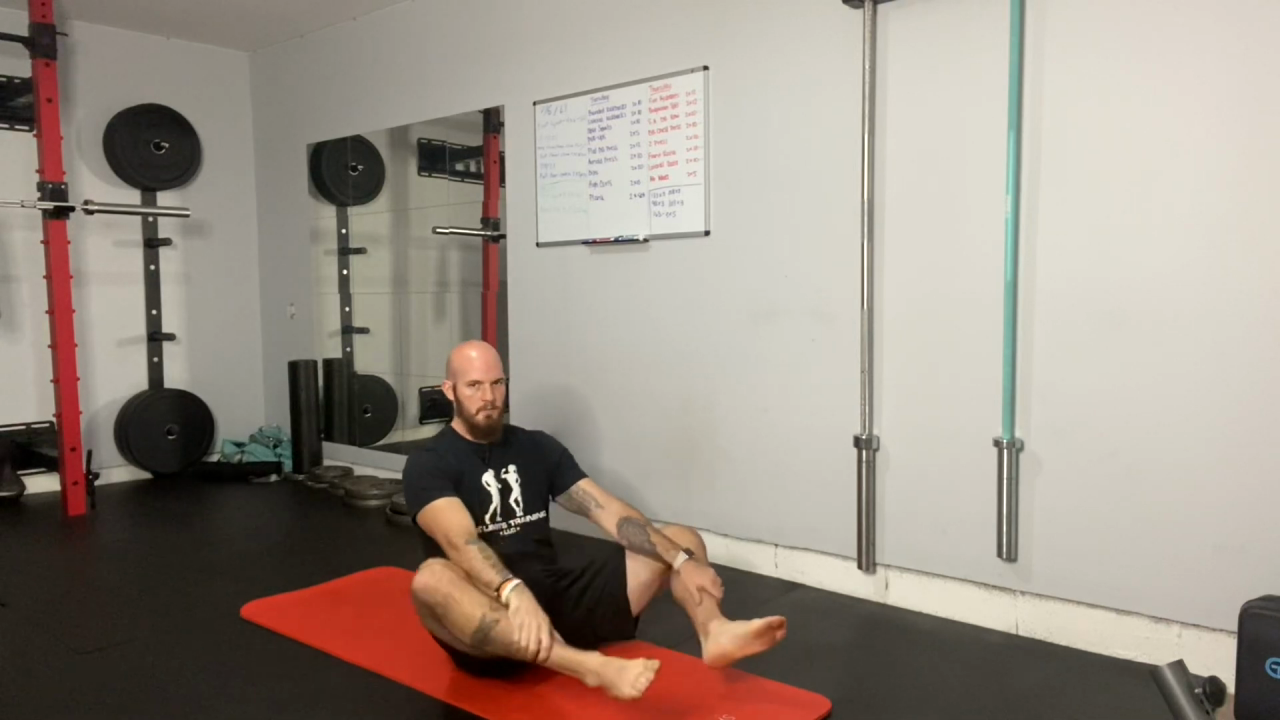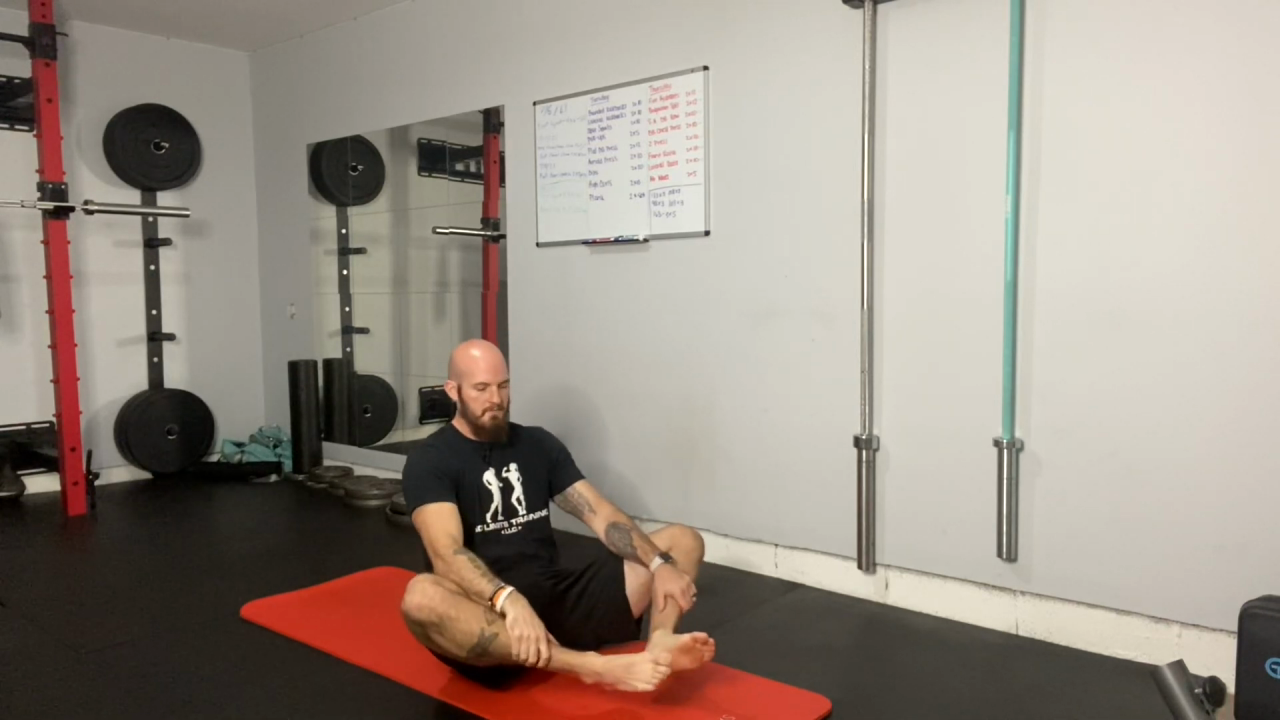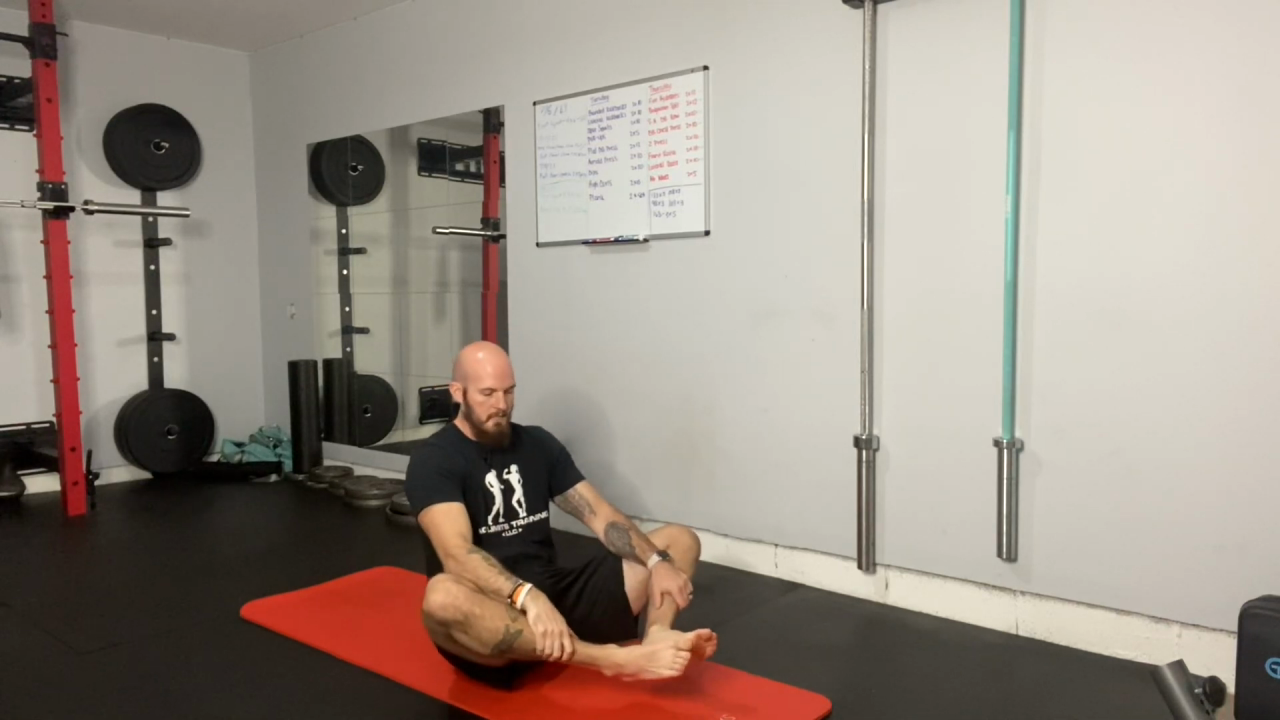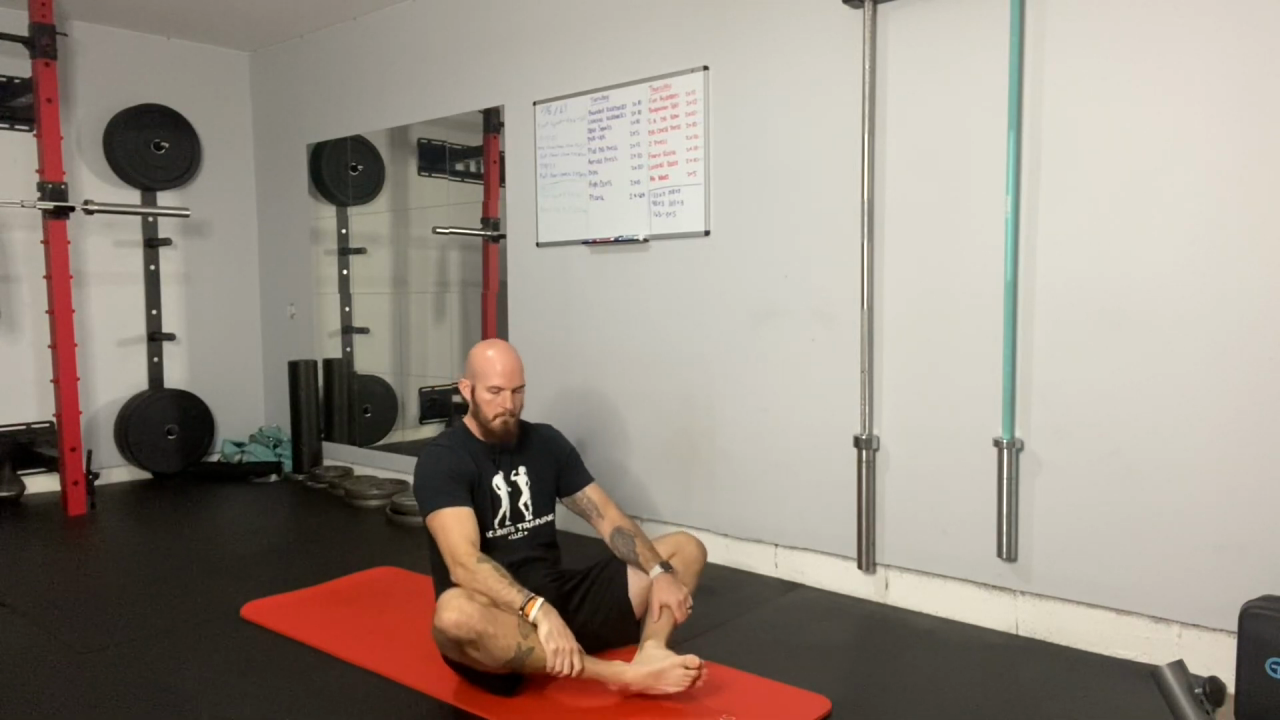
dt=0.5s
person 1, frame 1
left shoulder: (537, 446)
right shoulder: (428, 465)
left elbow: (609, 512)
right elbow: (461, 544)
left wrist: (682, 560)
right wrist: (514, 592)
left hip: (555, 595)
right hip: (485, 621)
left knee: (680, 539)
right knee: (432, 578)
left ankle: (715, 635)
right ankle: (593, 666)
person 1, frame 2
left shoulder: (538, 443)
right shoulder: (430, 461)
left elbow: (602, 516)
right elbow: (448, 554)
left wrist: (661, 564)
right wrist: (509, 599)
left hip: (558, 596)
right hip: (489, 614)
left knee: (682, 540)
right knee: (421, 599)
left ankle: (659, 645)
right ankle: (588, 666)
person 1, frame 3
left shoulder: (537, 443)
right shoulder: (433, 460)
left elbow: (600, 516)
right elbow: (458, 554)
left wrist: (658, 561)
right wrist: (527, 596)
left hip: (557, 592)
right hip: (490, 618)
left knee: (679, 539)
right knee: (442, 597)
left ankle: (657, 638)
right ankle: (610, 658)
person 1, frame 4
left shoulder: (546, 441)
right shoulder: (442, 460)
left elbow: (607, 517)
right elbow: (464, 563)
left wrist: (659, 572)
right wrist: (539, 610)
left hip: (559, 594)
right hip: (497, 614)
left knee: (686, 548)
right knee: (454, 614)
left ankle: (651, 652)
right ankle: (618, 673)
